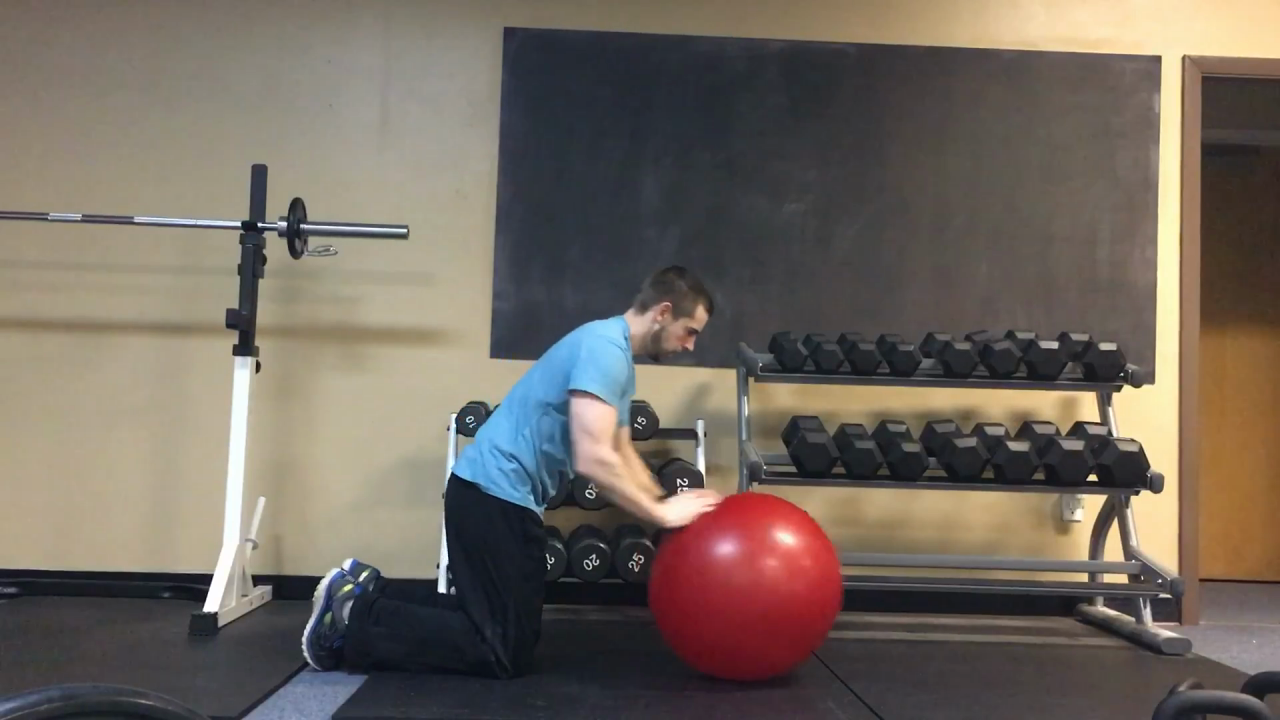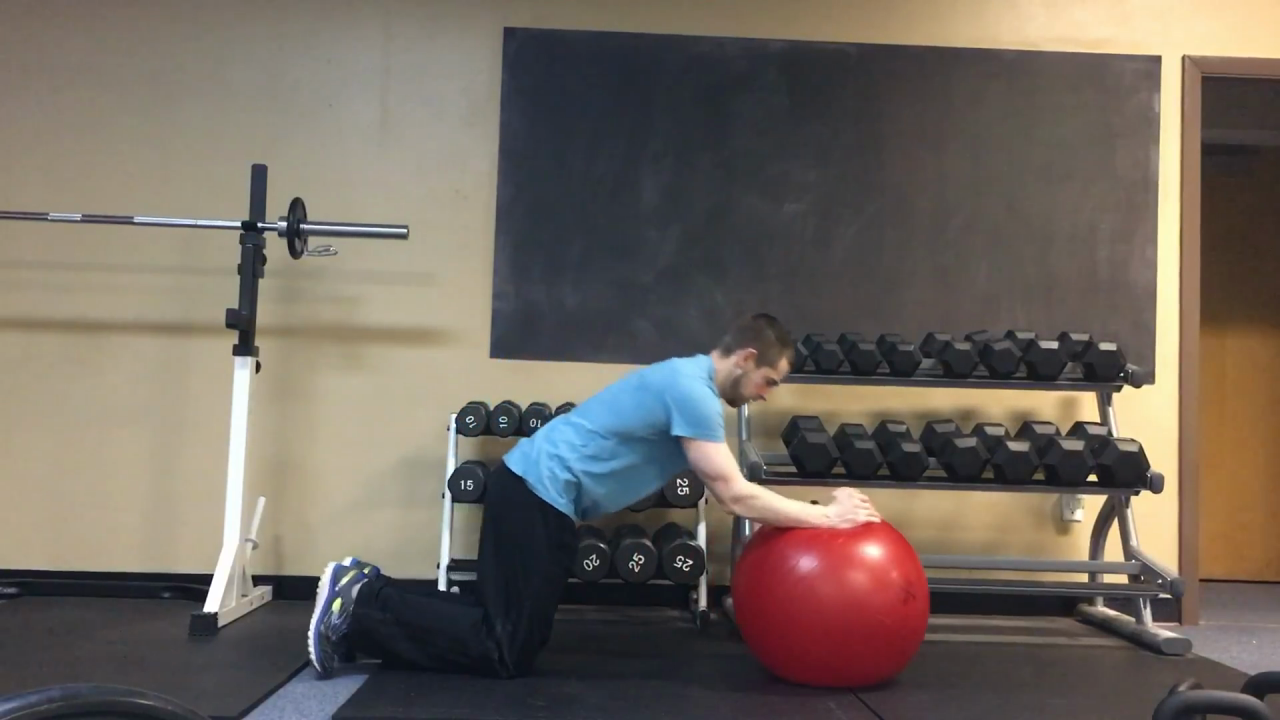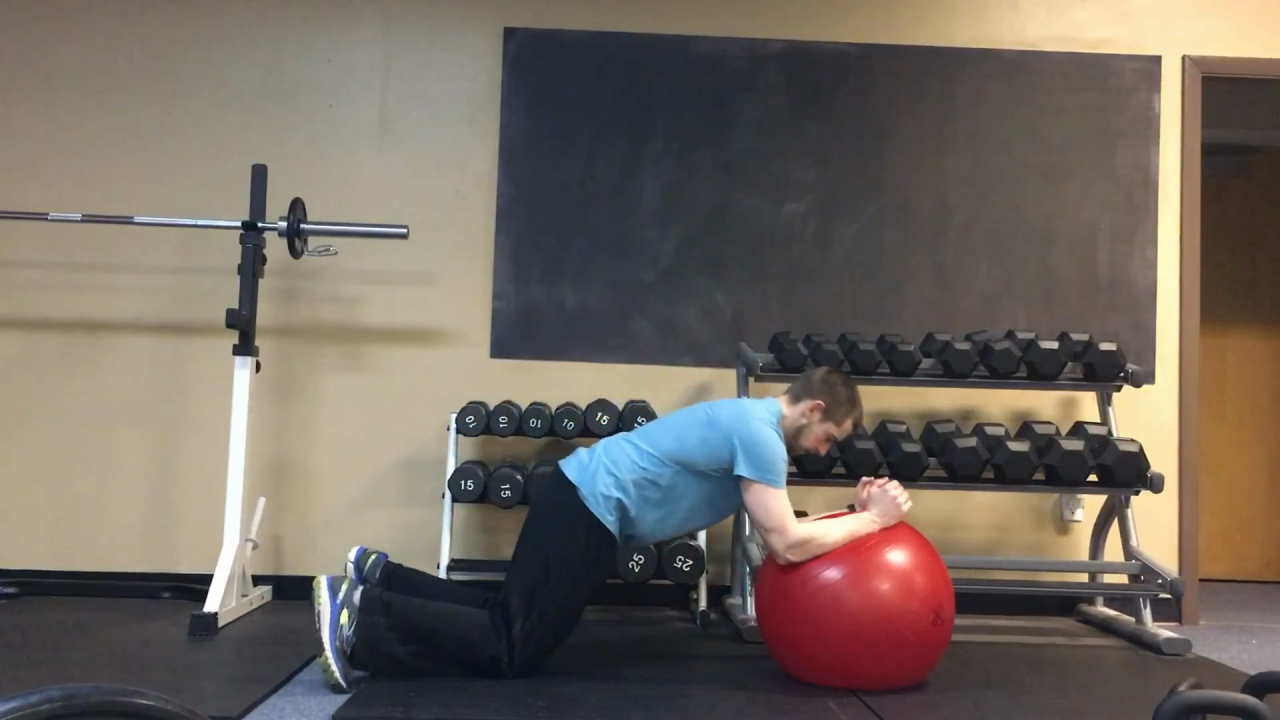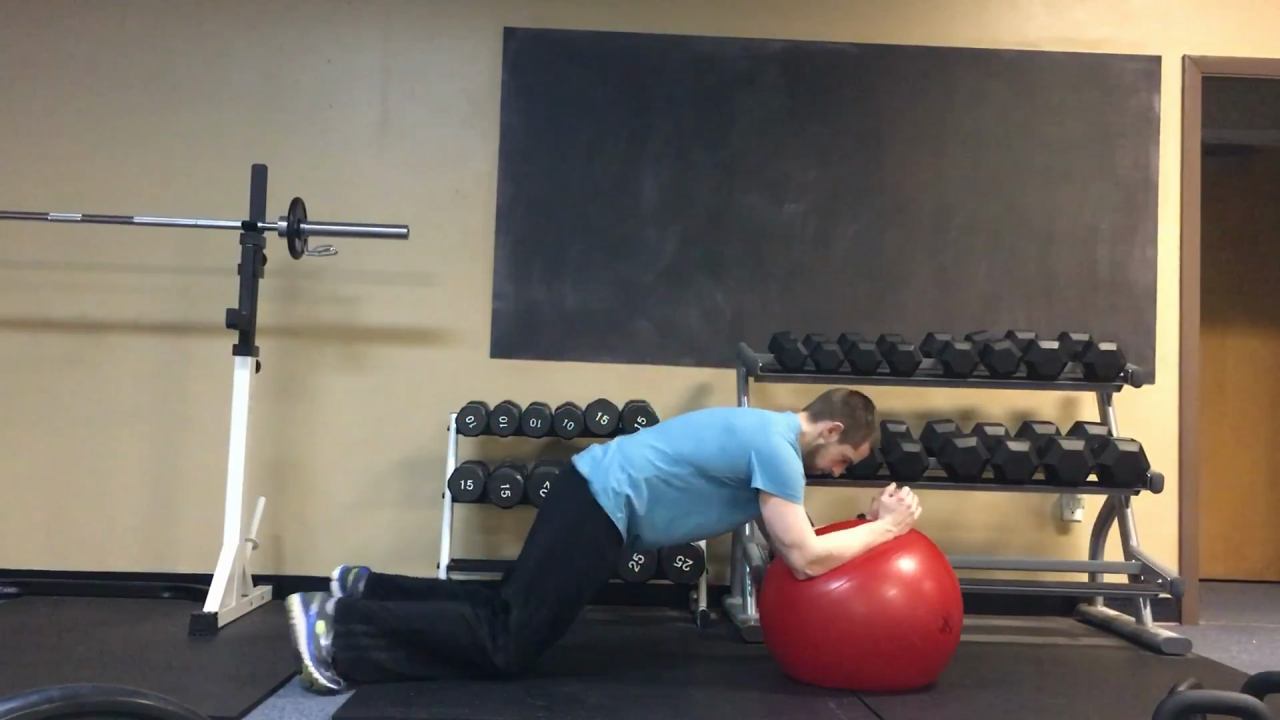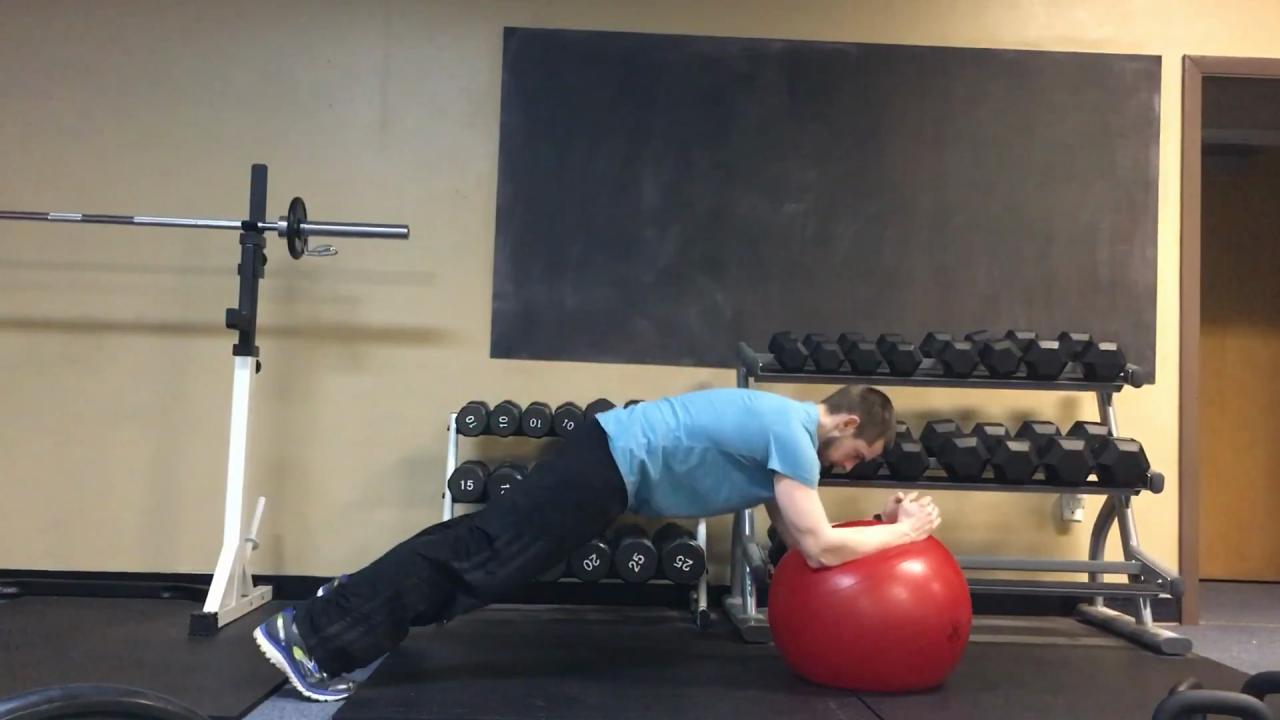
dt=0.5s
person 1, frame 1
left shoulder: (610, 353)
right shoulder: (606, 351)
left elbow: (619, 452)
right elbow: (593, 460)
left wrist: (668, 502)
right wrist: (660, 513)
left hip: (487, 491)
right hip: (495, 495)
left knee: (492, 626)
right knee: (505, 654)
left ankle: (364, 593)
right ankle: (351, 622)
person 1, frame 2
left shoulder: (690, 382)
right shoulder: (693, 390)
left elbow: (732, 492)
right elbow: (734, 497)
left wrist: (815, 512)
right wrist: (827, 517)
left hip: (530, 488)
right hip: (538, 494)
left knee: (504, 629)
right knee: (508, 652)
left ankle: (367, 591)
right ankle: (356, 611)
person 1, frame 3
left shoulder: (752, 421)
right shoulder: (759, 434)
left elbow: (781, 529)
right elbow: (786, 544)
left wrist: (855, 511)
right wrist: (872, 521)
left hip: (580, 495)
right hip: (591, 506)
left knee: (509, 619)
right knee: (511, 647)
left ankle: (377, 581)
right ankle: (359, 618)
person 1, frame 4
left shoulder: (769, 432)
right shoulder: (779, 447)
left elbow: (788, 541)
right elbow: (804, 560)
left wrist: (868, 521)
right wrist: (886, 528)
left hip: (591, 493)
right hip: (602, 505)
left knee: (504, 615)
right knee: (505, 639)
left ankle: (365, 593)
right ankle: (337, 627)
person 1, frame 5
left shoulder: (784, 425)
right shoulder: (793, 435)
left elbow: (795, 534)
right elbow: (818, 548)
left wrist: (882, 522)
right wrist: (904, 532)
left hip: (607, 457)
right hip: (610, 465)
left knee: (482, 545)
right knee: (480, 556)
left ankle: (345, 605)
right ankle: (308, 634)
